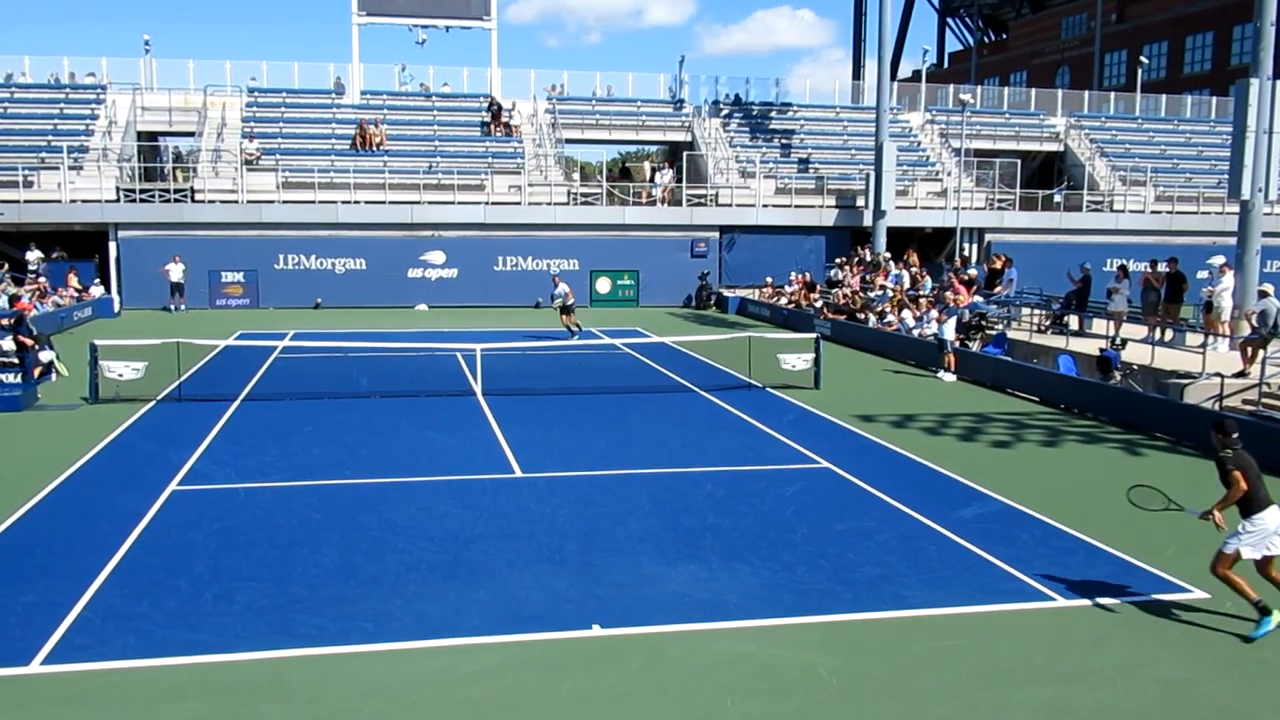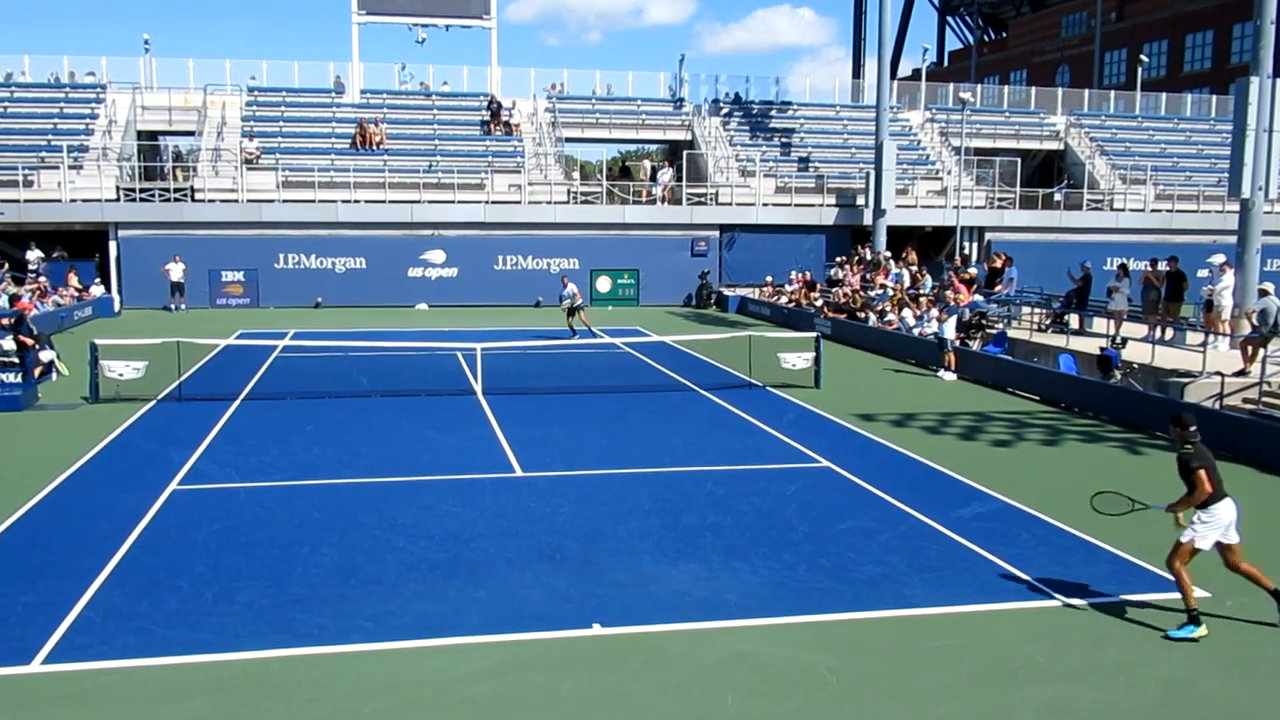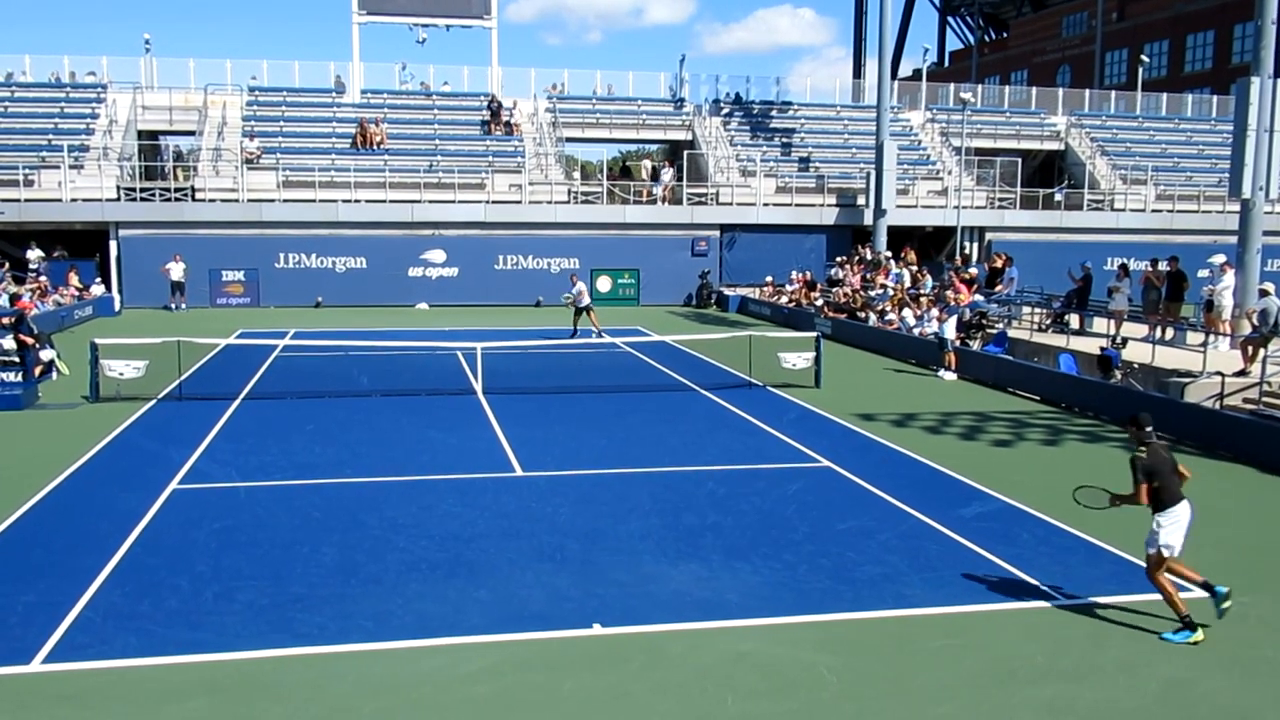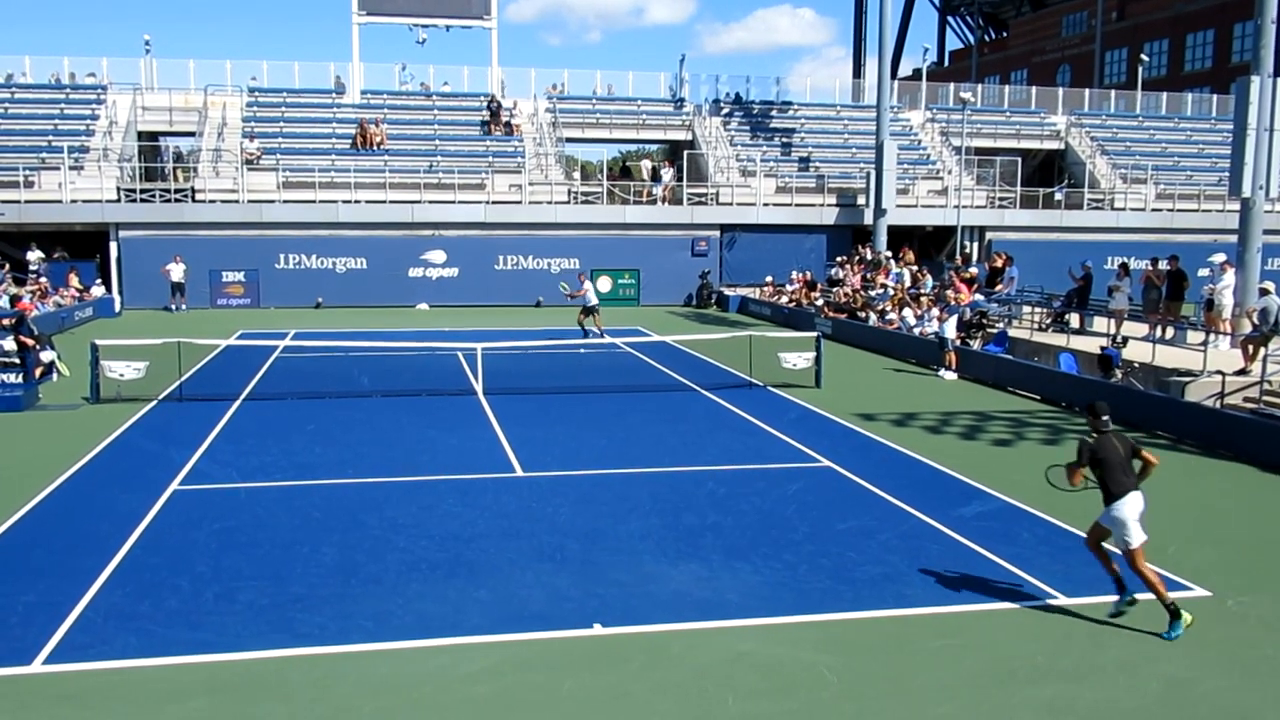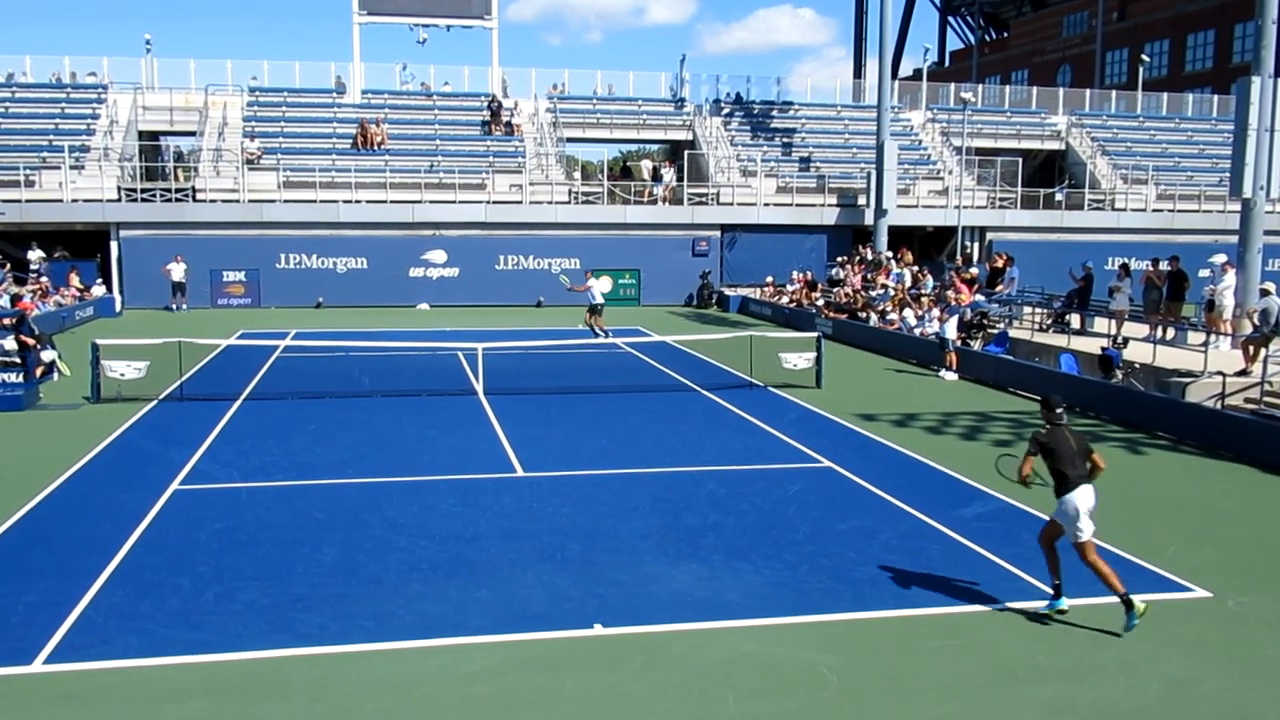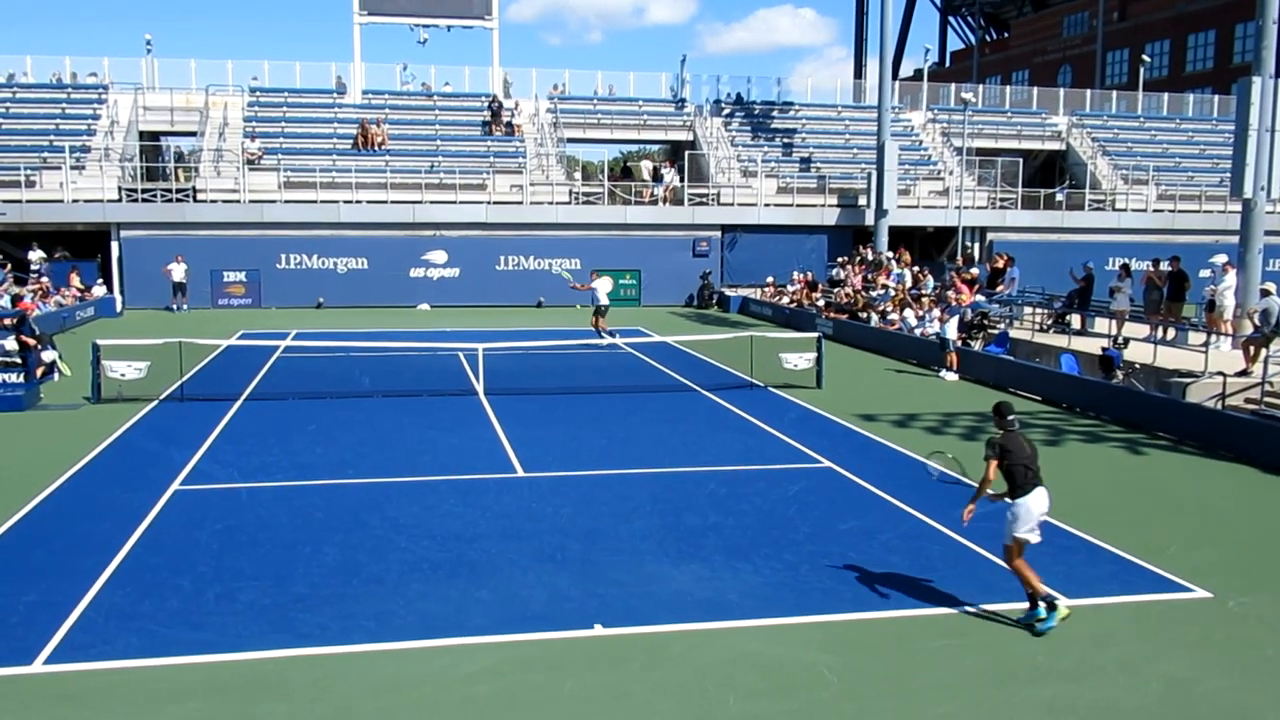
dt=0.1s
person 1, frame 1
left shoulder: (1225, 457)
right shoulder: (1243, 456)
left elbow: (1241, 487)
left wrist: (1215, 508)
right wrist: (1216, 510)
left hip: (1258, 521)
left knee: (1219, 569)
person 1, frame 2
left shoulder: (1186, 454)
right shoulder: (1198, 449)
left elbow: (1205, 489)
left wrist: (1178, 507)
right wrist: (1181, 505)
left hip: (1212, 514)
right hip: (1226, 507)
left knee: (1174, 563)
right knee: (1234, 564)
left ankle: (1195, 623)
person 1, frame 3
left shoulder: (1139, 458)
right shoulder: (1162, 448)
left elbow: (1142, 499)
right elbow: (1185, 475)
left wrist: (1120, 499)
left hip: (1168, 517)
right hip: (1181, 509)
left knee: (1153, 574)
right knee: (1163, 565)
left ankle: (1190, 628)
right ankle: (1216, 591)
person 1, frame 4
left shoulder: (1088, 443)
right shoulder: (1123, 439)
left elbow: (1075, 481)
right elbow: (1152, 462)
left wrist: (1071, 467)
left hip: (1120, 507)
right hip: (1134, 499)
left knee: (1137, 564)
right knee: (1092, 540)
left ankle: (1176, 615)
right ankle: (1124, 592)
person 1, frame 5
left shoulder: (1040, 435)
right shoulder: (1077, 436)
left elbow: (1024, 472)
right elbow: (1099, 466)
left wrist: (1024, 480)
left hip: (1072, 499)
right hip: (1085, 493)
left knee: (1090, 558)
right knee: (1045, 538)
left ankle: (1129, 604)
right ankle: (1058, 598)
person 1, frame 6
left shoulder: (996, 441)
right shoulder: (1026, 441)
left elbow: (989, 476)
left wrist: (972, 502)
right wrist: (1005, 494)
left hip: (1025, 503)
right hip: (1040, 496)
left knee: (1013, 560)
right knee: (1015, 557)
left ankle: (1052, 606)
right ankle: (1035, 609)
